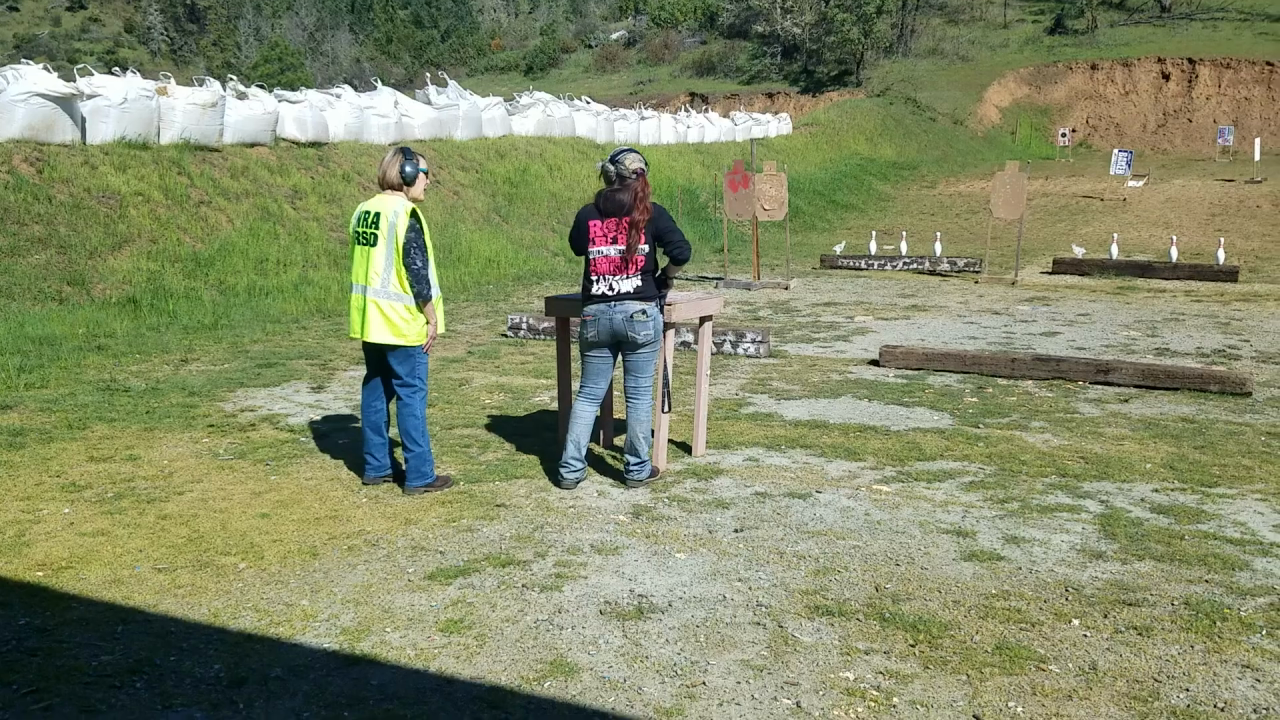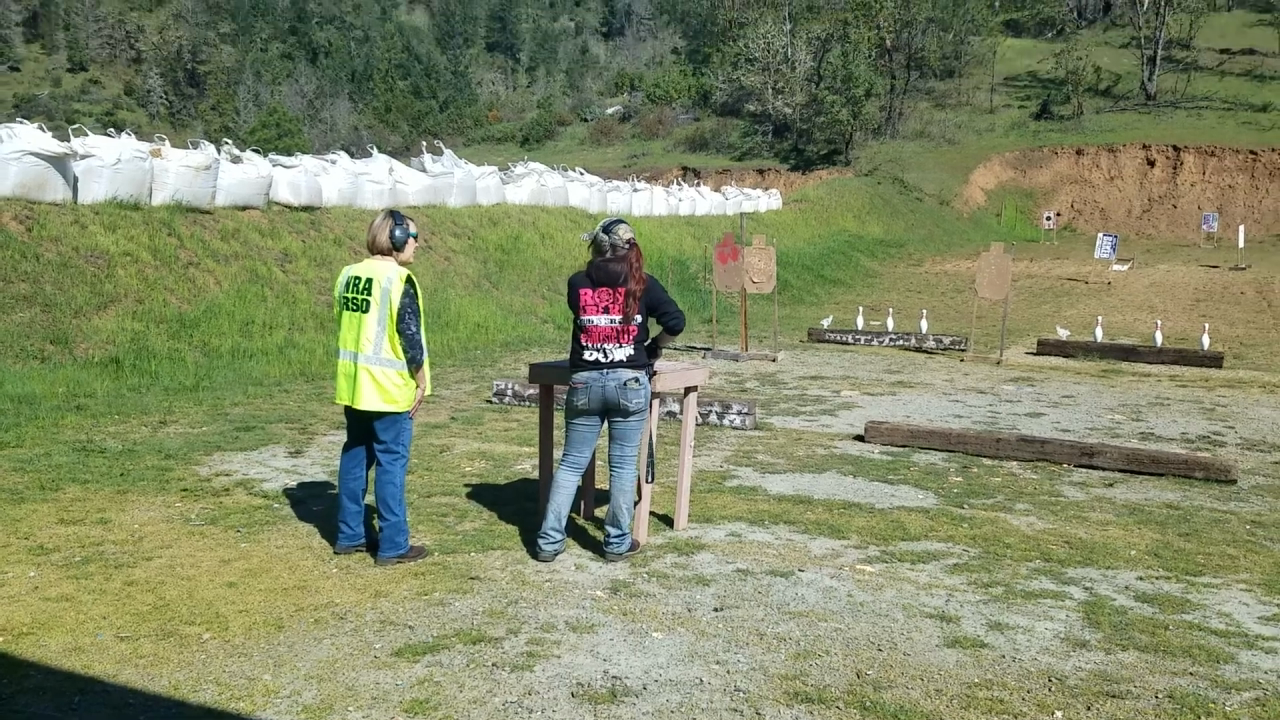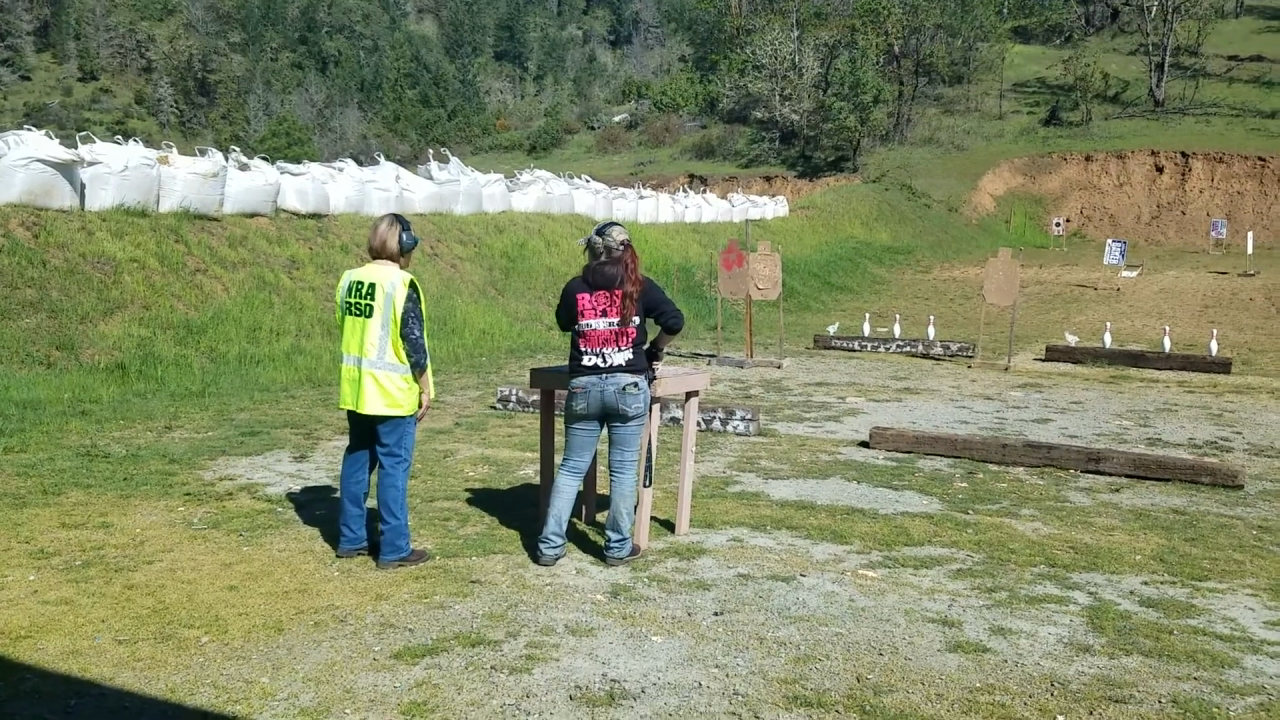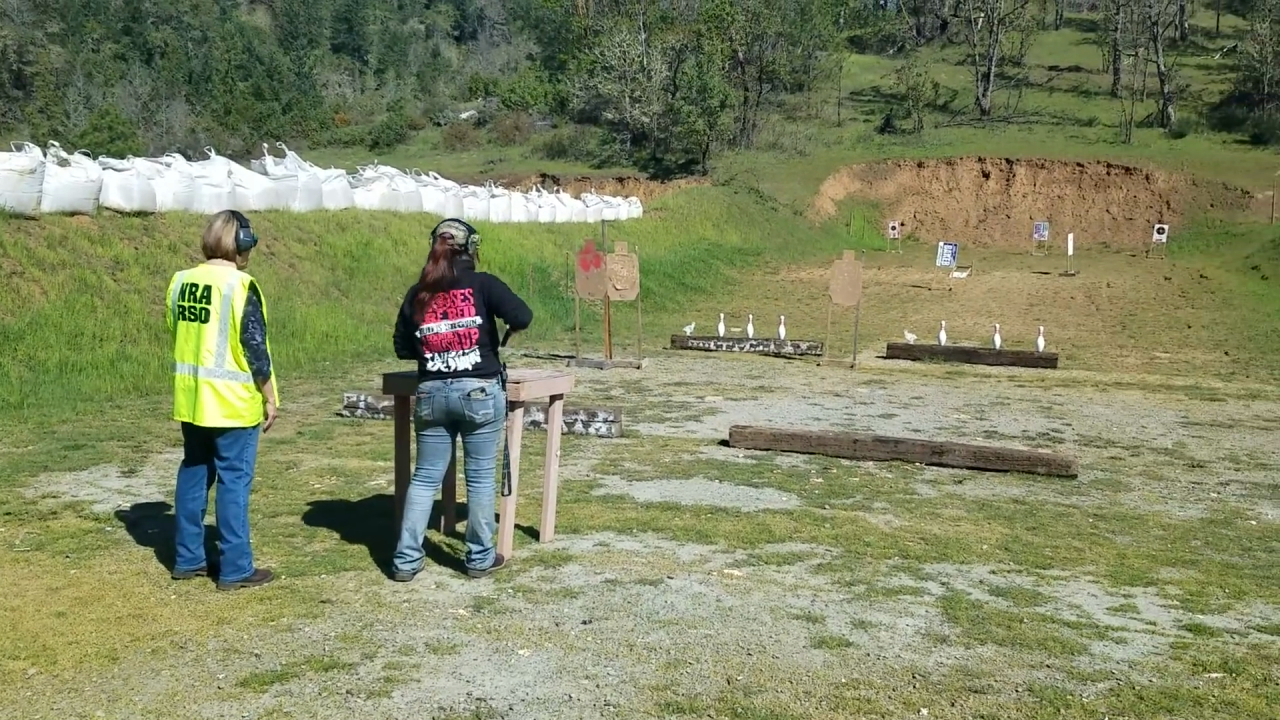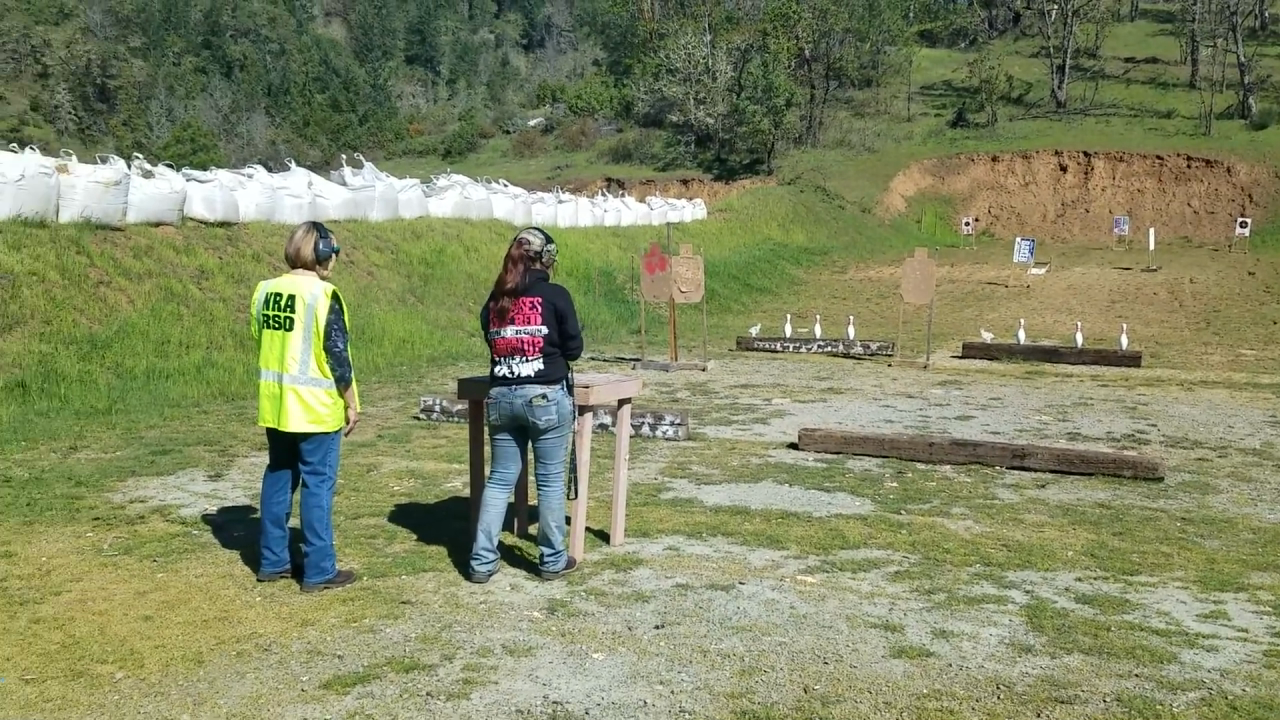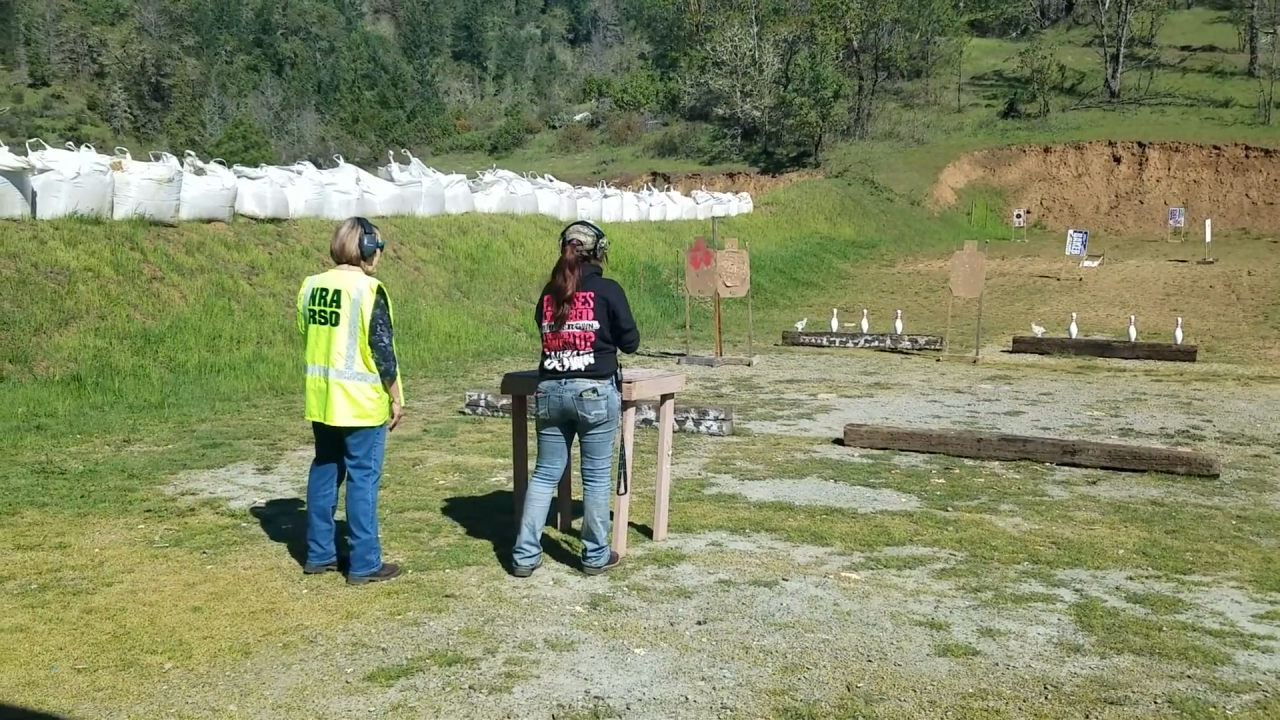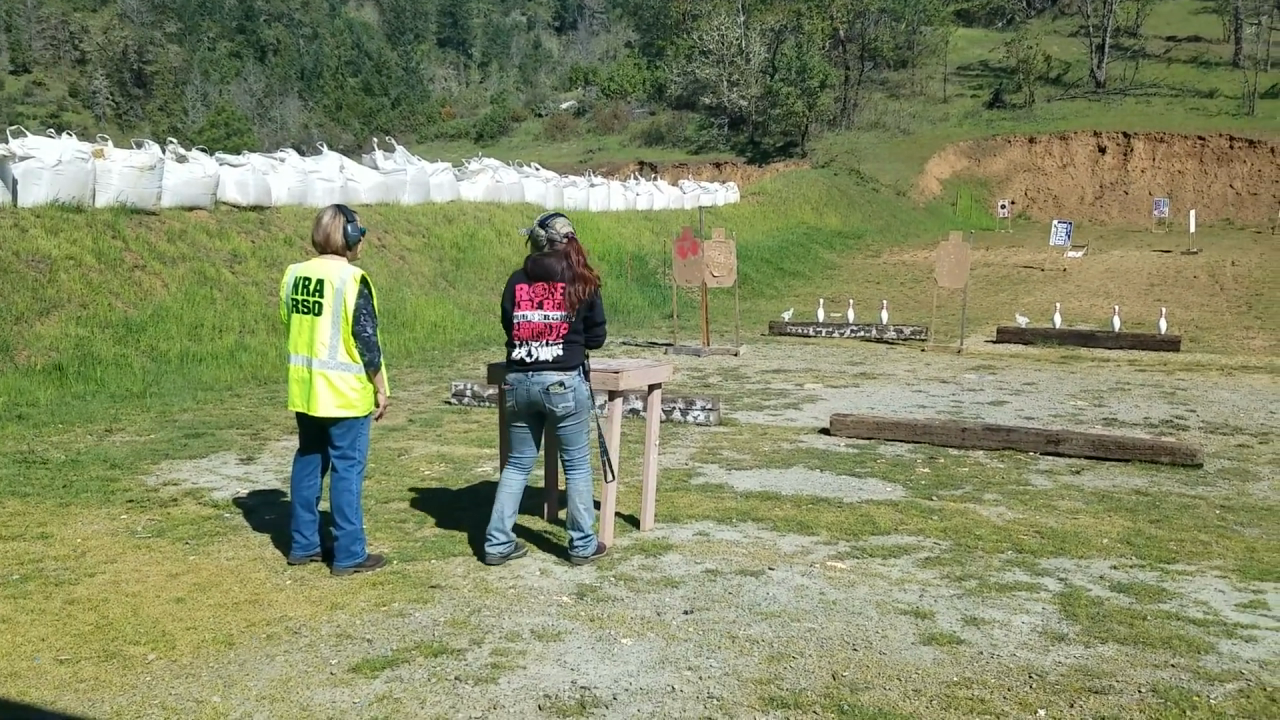
dt=0.7s
person 1, frame 1
left shoulder: (363, 212)
right shoulder: (406, 213)
right elbow: (418, 272)
right wrist: (431, 318)
left hip: (370, 320)
right hip: (402, 322)
left knee: (376, 390)
right knee: (411, 394)
left ankle: (375, 466)
right ankle: (419, 475)
person 1, frame 2
left shoulder: (348, 275)
right shoulder: (399, 279)
left elbow: (344, 326)
right elbow: (410, 337)
right wrist: (421, 382)
left hip: (354, 384)
right hip: (389, 388)
left knee: (355, 456)
right knee: (391, 462)
left ankle: (349, 535)
right ankle: (393, 545)
person 1, frame 3
left shoulder: (349, 280)
right shoulder: (402, 284)
right elbow: (414, 342)
right wrist: (425, 388)
left hip: (356, 390)
right hip: (393, 393)
left knee: (357, 459)
right knee: (393, 467)
left ankle: (350, 538)
right ankle: (394, 549)
person 1, frame 4
left shoulder: (180, 281)
right shoulder: (241, 286)
left elbow: (178, 337)
right elbow: (255, 349)
right wrist: (269, 398)
left hip: (192, 400)
right hip: (233, 402)
left knee: (193, 474)
right knee: (234, 481)
left ankle: (188, 559)
right ankle: (235, 569)
person 1, frame 5
left shoulder: (265, 291)
right shoulder: (323, 295)
left elbow: (262, 344)
right elbow: (338, 356)
right wrist: (351, 403)
left hip: (275, 406)
right hip: (316, 409)
left knee: (278, 479)
right knee: (317, 485)
left ankle: (272, 561)
right ankle: (319, 570)
person 1, frame 6
left shoulder: (311, 286)
right shoulder: (369, 289)
left elbow: (307, 338)
right elbow: (383, 351)
right wrist: (395, 398)
left hip: (322, 399)
right hip: (361, 402)
left knee: (324, 472)
right knee: (362, 479)
left ankle: (319, 554)
right ankle: (364, 563)
person 1, frame 7
left shoulder: (294, 275)
right shoulder: (351, 278)
left elbow: (291, 327)
right elbow: (367, 340)
right wrist: (380, 389)
left hip: (304, 389)
right hip: (345, 393)
left knee: (308, 463)
right knee: (347, 470)
left ankle: (303, 545)
right ankle: (349, 555)
person 2, frame 1
left shoulder: (587, 215)
right shoulder: (651, 213)
left elbow: (576, 247)
right elbow: (681, 252)
right wrist: (664, 278)
left hip: (595, 315)
right hip: (640, 314)
left knee: (589, 394)
right knee: (639, 394)
left ankle: (570, 469)
right ankle: (637, 469)
person 2, frame 2
left shoulder: (578, 283)
right shoulder: (643, 284)
right elbow: (675, 322)
right wrist: (653, 348)
left hip: (585, 383)
right hip: (629, 382)
left knee: (571, 463)
right knee: (623, 465)
left ankle: (549, 541)
right ankle: (617, 542)
person 2, frame 3
left shoulder: (575, 288)
right shoulder: (639, 285)
left elbow: (564, 323)
right elbow: (674, 321)
right wrist: (655, 350)
left hip: (583, 387)
right hip: (628, 387)
left knee: (571, 467)
right knee: (623, 469)
left ankle: (550, 545)
right ankle: (618, 547)
person 2, frame 4
left shoulder: (417, 294)
right shoulder: (481, 284)
left elbow: (403, 347)
right elbow: (522, 315)
right wrist: (508, 332)
left hip: (432, 393)
right hip: (480, 391)
left knee: (425, 477)
right knee: (480, 477)
left ankle: (406, 560)
right ankle: (480, 558)
person 2, frame 5
left shoulder: (495, 299)
right shoulder: (555, 295)
right elbow: (574, 349)
left hip: (501, 397)
right hip: (547, 397)
left knee: (500, 479)
right knee: (550, 480)
left ankle: (482, 561)
right ankle: (553, 560)
person 2, frame 6
left shoulder: (548, 293)
right shoulder: (608, 290)
right elbow: (630, 342)
left hip: (550, 391)
right hip: (595, 392)
left knee: (545, 473)
right knee: (596, 475)
left ankle: (525, 555)
right ankle: (595, 555)
person 2, frame 7
left shoulder: (516, 281)
right shoulder: (581, 282)
left elbow: (508, 326)
right elbow: (596, 339)
left hip: (520, 381)
right hip: (564, 383)
left knee: (517, 463)
right knee: (576, 464)
left ankle: (497, 543)
right ankle: (583, 544)
